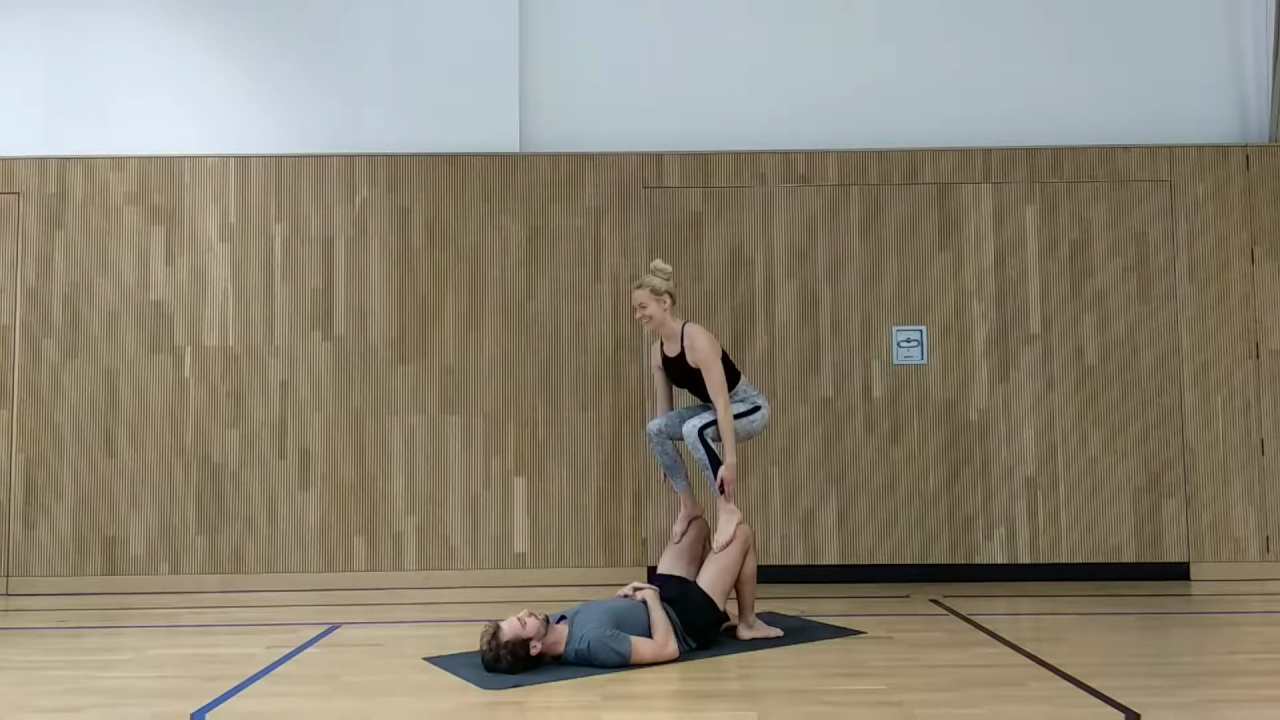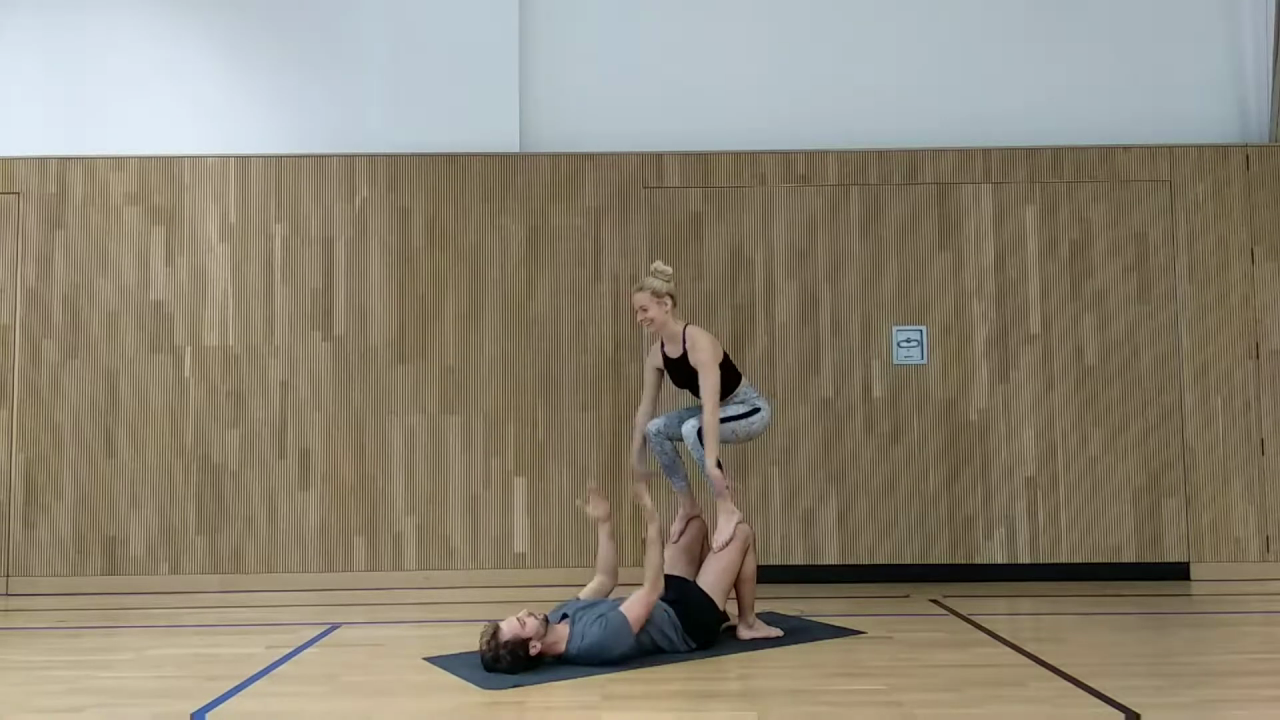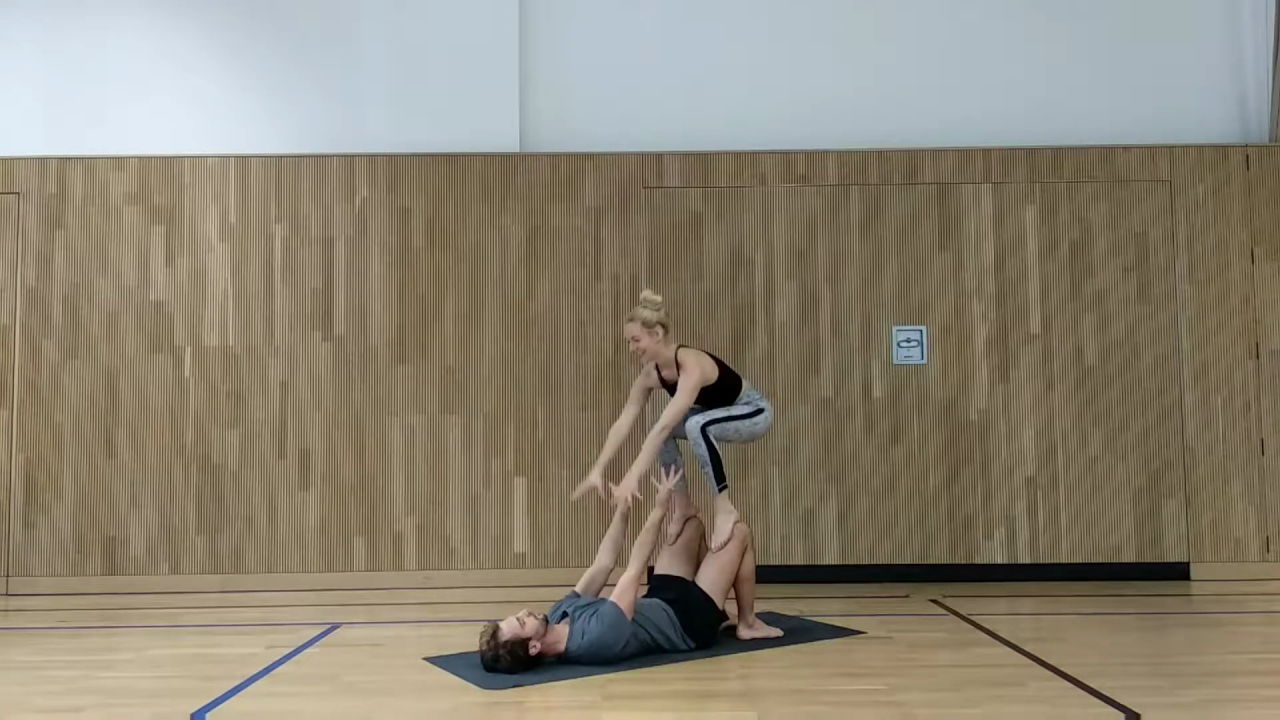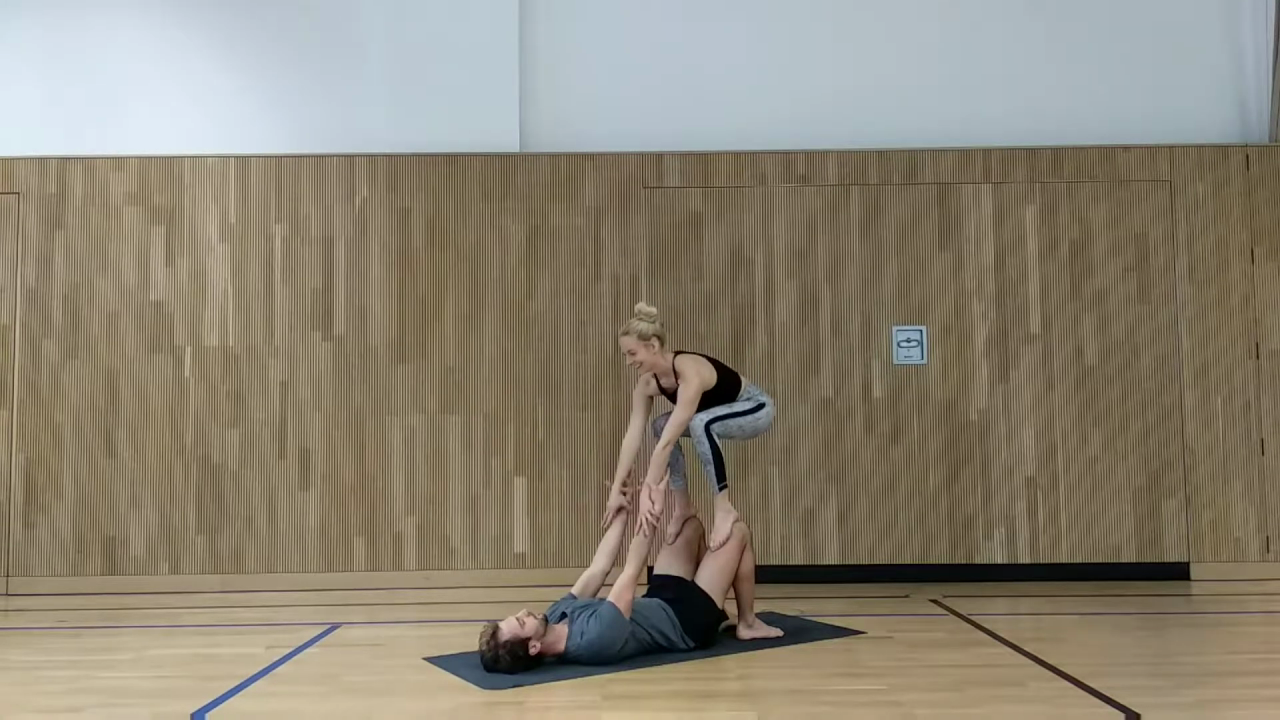
dt=0.5s
person 1, frame 1
left shoulder: (556, 625)
right shoulder: (591, 643)
right elbow: (668, 649)
left wrist: (621, 595)
right wrist: (652, 599)
left hip: (665, 605)
right hip: (689, 622)
left knee: (698, 525)
right knee: (742, 533)
left ankle: (718, 611)
right ankle: (748, 624)
person 1, frame 2
left shoulder: (559, 619)
right shoulder: (597, 640)
left elbow: (604, 580)
right elbow: (652, 590)
left wrist: (604, 525)
right wrist: (652, 525)
left hip: (667, 608)
right hip: (690, 624)
left knee: (696, 524)
right knee: (741, 533)
left ankle: (719, 614)
right ankle: (748, 624)
person 1, frame 3
left shoulder: (559, 616)
right shoulder: (597, 638)
left elbow: (601, 566)
right elbow: (634, 571)
left wrist: (622, 508)
right wrist: (659, 509)
left hip: (662, 603)
right hip: (689, 623)
left knee: (693, 524)
right knee: (740, 532)
left ankle: (718, 613)
right ankle: (748, 624)
person 1, frame 4
left shoulder: (557, 617)
right shoulder: (595, 640)
left elbow: (599, 567)
right elbow: (631, 572)
left wrist: (622, 511)
right wrist: (650, 514)
left hip: (660, 604)
right hip: (688, 623)
left knee: (692, 525)
right knee: (738, 531)
left ankle: (717, 612)
right ankle: (748, 623)
person 2, frame 1
left shoulder: (697, 340)
right shoulder: (657, 351)
left elbow: (723, 404)
right elbow: (663, 408)
left wrist: (730, 460)
right wrist: (668, 463)
left hip: (749, 407)
right hip: (714, 409)
left knee: (694, 429)
right knee: (656, 429)
left ankle: (727, 509)
right ankle: (689, 505)
person 2, frame 2
left shoulder: (700, 344)
right shoulder: (656, 355)
left elbow: (710, 407)
right elbow: (645, 409)
left wrist: (711, 462)
right wrist: (636, 460)
left hip: (751, 409)
right hip: (715, 412)
left knee: (690, 429)
right knee: (656, 429)
left ankle: (727, 509)
right ankle: (686, 505)
person 2, frame 3
left shoulder: (692, 365)
right shoulder: (649, 375)
left elbow: (664, 426)
right elbow: (623, 423)
left wrist: (633, 477)
right wrist: (596, 471)
left hip: (754, 411)
right hip: (722, 413)
left knee: (696, 425)
right knee: (662, 432)
left ankle: (725, 508)
right ankle: (683, 506)
person 2, frame 4
left shoulder: (690, 373)
right shoulder: (647, 383)
left elbow: (668, 442)
right elbow: (632, 436)
right wrist: (616, 489)
left hip: (755, 407)
right hip: (722, 410)
left knee: (701, 423)
right knee: (661, 426)
left ankle: (724, 509)
right ankle: (682, 507)
